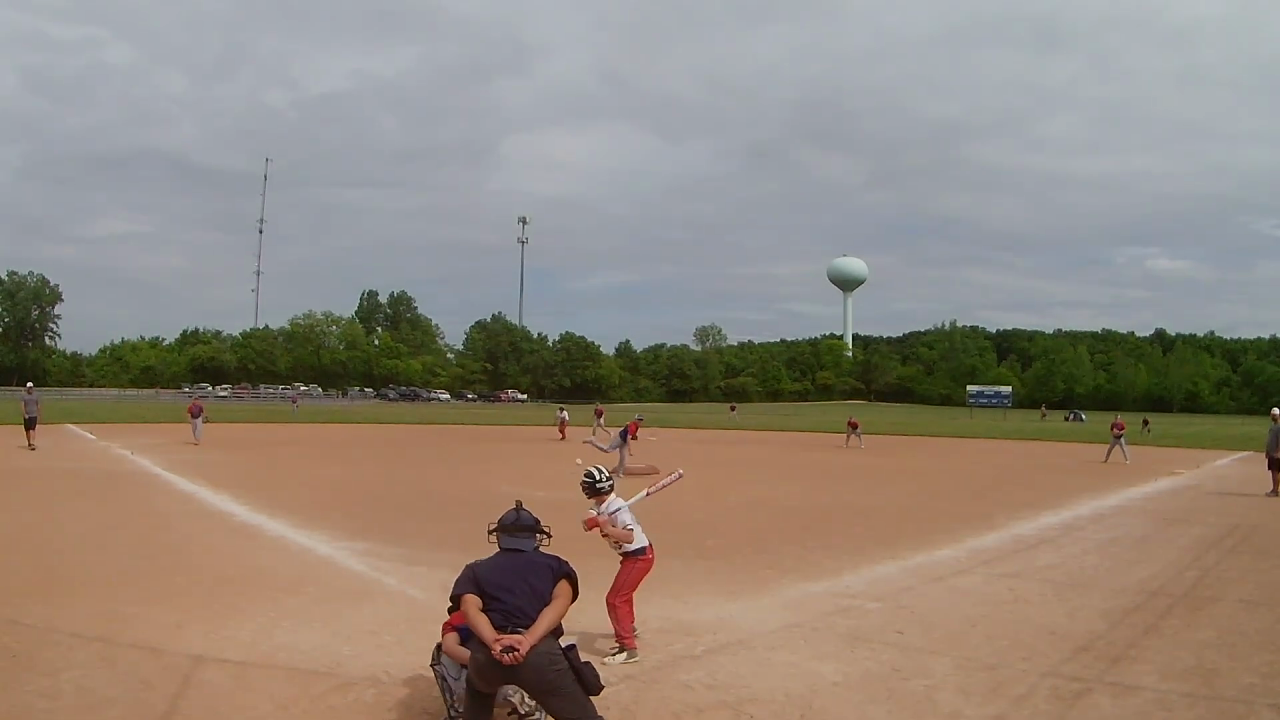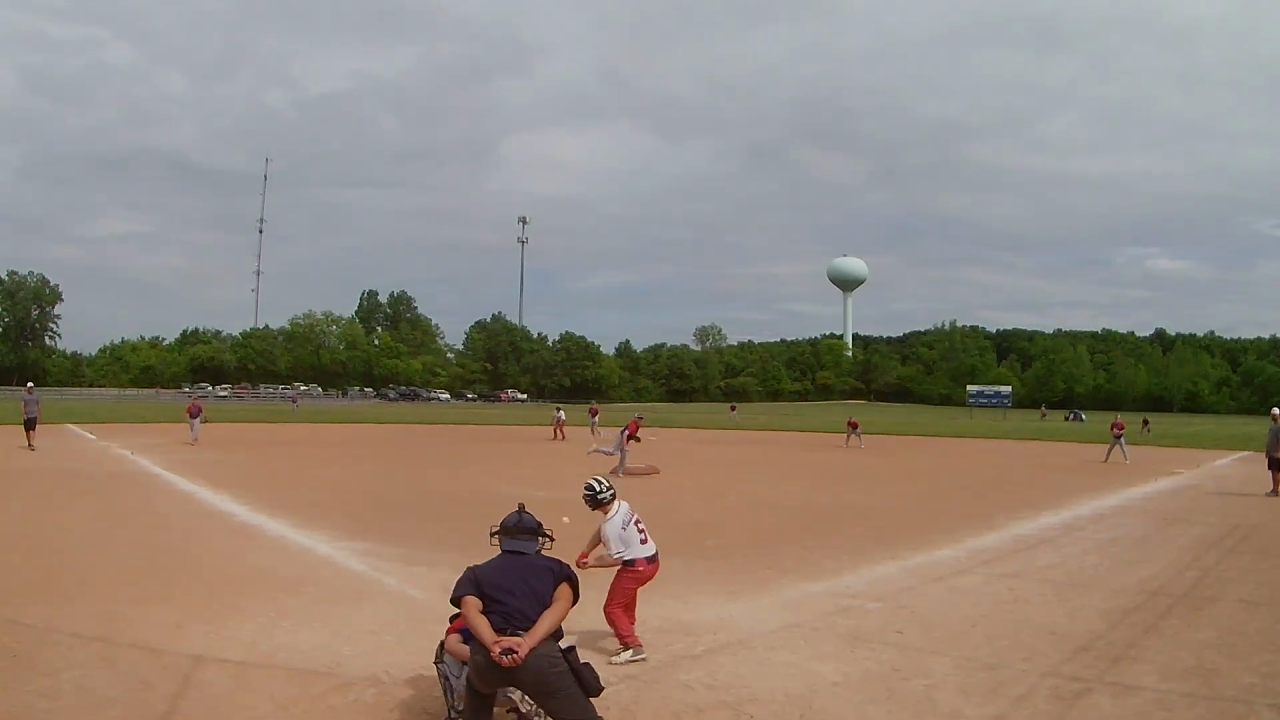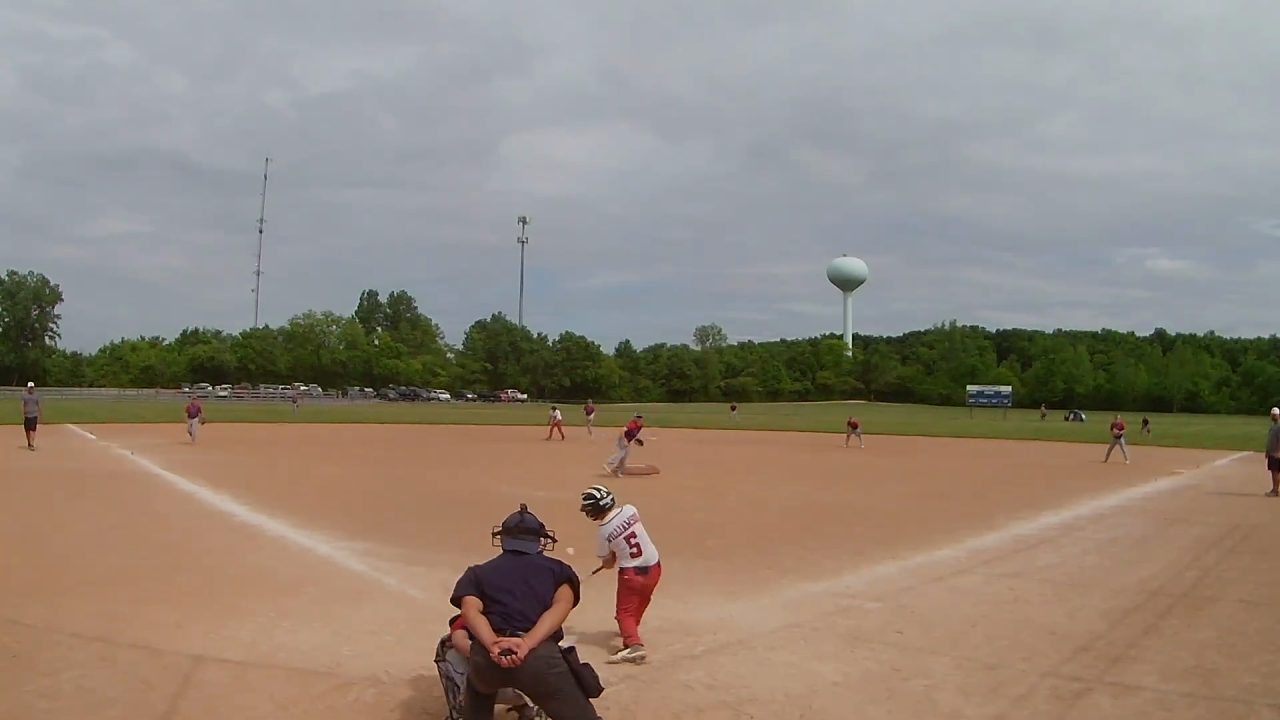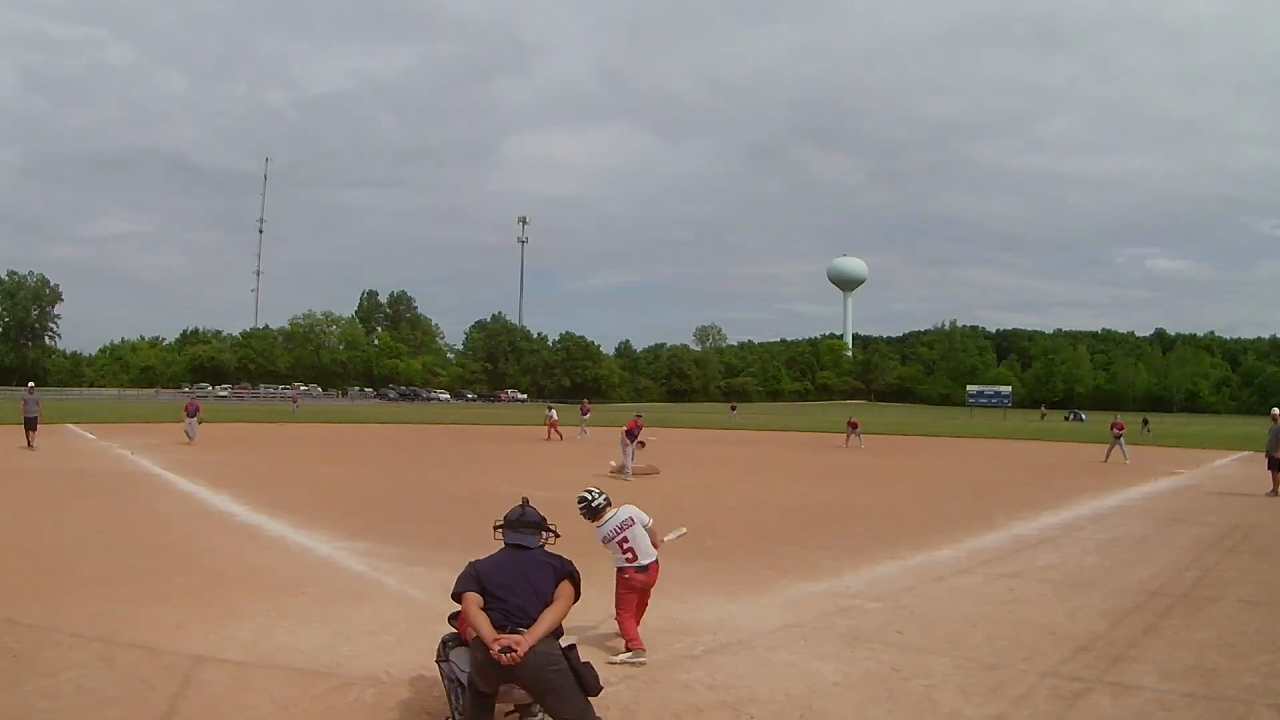
dt=0.1s
person 1, frame 1
left shoulder: (476, 570)
right shoulder: (555, 565)
left elbow: (469, 608)
right elbow: (561, 601)
left wrist: (494, 644)
right wrist: (528, 641)
left hip: (487, 653)
right hip: (541, 652)
left knee: (478, 687)
person 1, frame 2
left shoulder: (478, 572)
right shoulder: (557, 568)
left elbow: (470, 610)
right elbow: (561, 604)
left wrist: (494, 647)
right wrist: (527, 643)
left hip: (487, 655)
right hip: (540, 653)
left knee: (479, 687)
person 1, frame 3
left shoulder: (478, 572)
right shoulder: (558, 569)
left elbow: (470, 610)
right elbow: (562, 605)
left wrist: (493, 647)
right wrist: (527, 644)
left hip: (487, 656)
right hip: (540, 655)
left knee: (479, 688)
person 1, frame 4
left shoulder: (480, 566)
right shoulder: (559, 564)
left elbow: (471, 607)
right elbow: (562, 603)
left wrist: (494, 644)
right wrist: (527, 642)
left hip: (489, 651)
right hip: (541, 650)
left knee: (481, 689)
person 2, frame 1
left shoulder: (616, 508)
right shoulder: (601, 505)
left elbow: (629, 537)
left wrist: (607, 528)
right wrist: (594, 520)
left hip: (638, 556)
right hip: (634, 555)
left knee: (615, 599)
right knee: (624, 592)
left ankle: (628, 648)
right ankle: (628, 626)
person 2, frame 2
left shoulder: (610, 525)
right shoulder: (623, 506)
left elbow: (614, 559)
right elbow: (599, 533)
left wrist: (592, 562)
right wrist: (585, 552)
left hip: (636, 566)
right hip: (652, 561)
left knee: (613, 608)
right knee: (628, 593)
left ankle: (633, 646)
right ankle: (627, 626)
person 2, frame 3
left shoulder: (604, 532)
right shoulder: (630, 510)
left elbow: (608, 564)
left wrist: (613, 557)
left hip: (630, 574)
right hip: (654, 568)
left knee: (625, 613)
right knee: (640, 600)
left ankle: (634, 644)
right ankle: (631, 630)
person 2, frame 4
left shoulder: (599, 532)
right shoulder: (630, 511)
right elbow: (652, 530)
right wrist: (655, 542)
left hip: (630, 573)
right hip: (652, 568)
left knee: (624, 614)
right knee: (641, 599)
left ankle: (636, 649)
right ankle: (631, 631)
